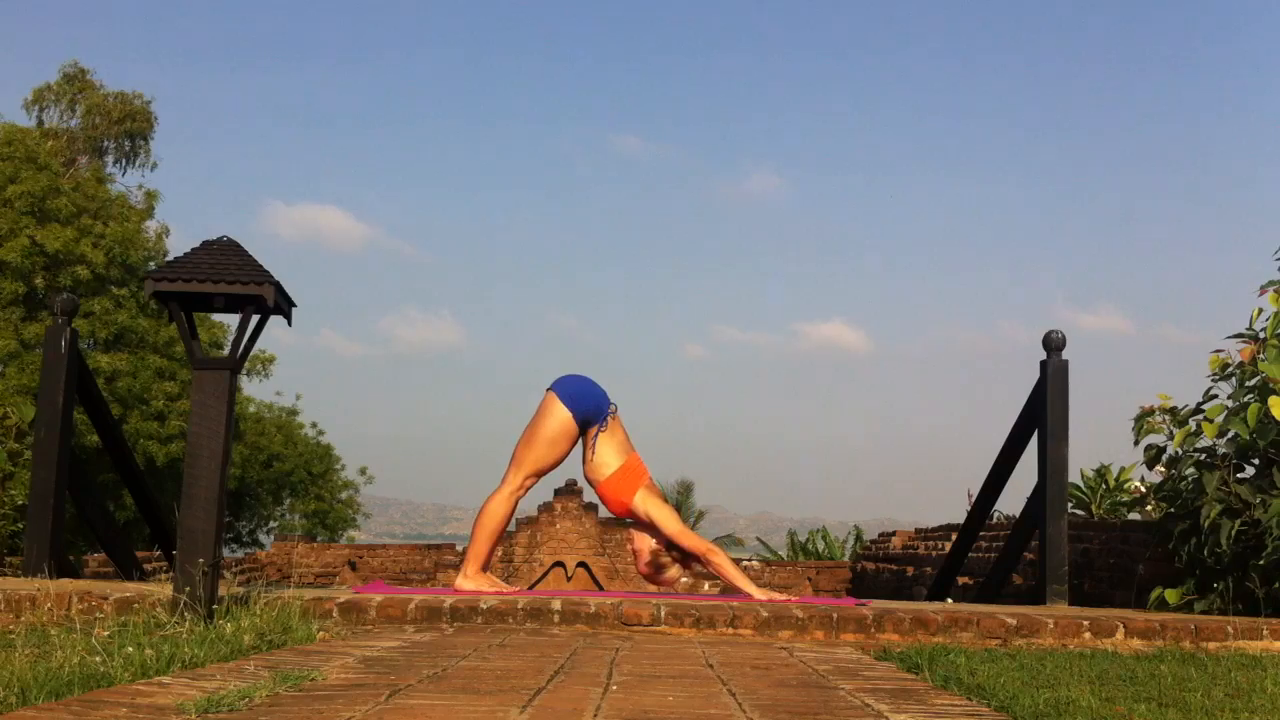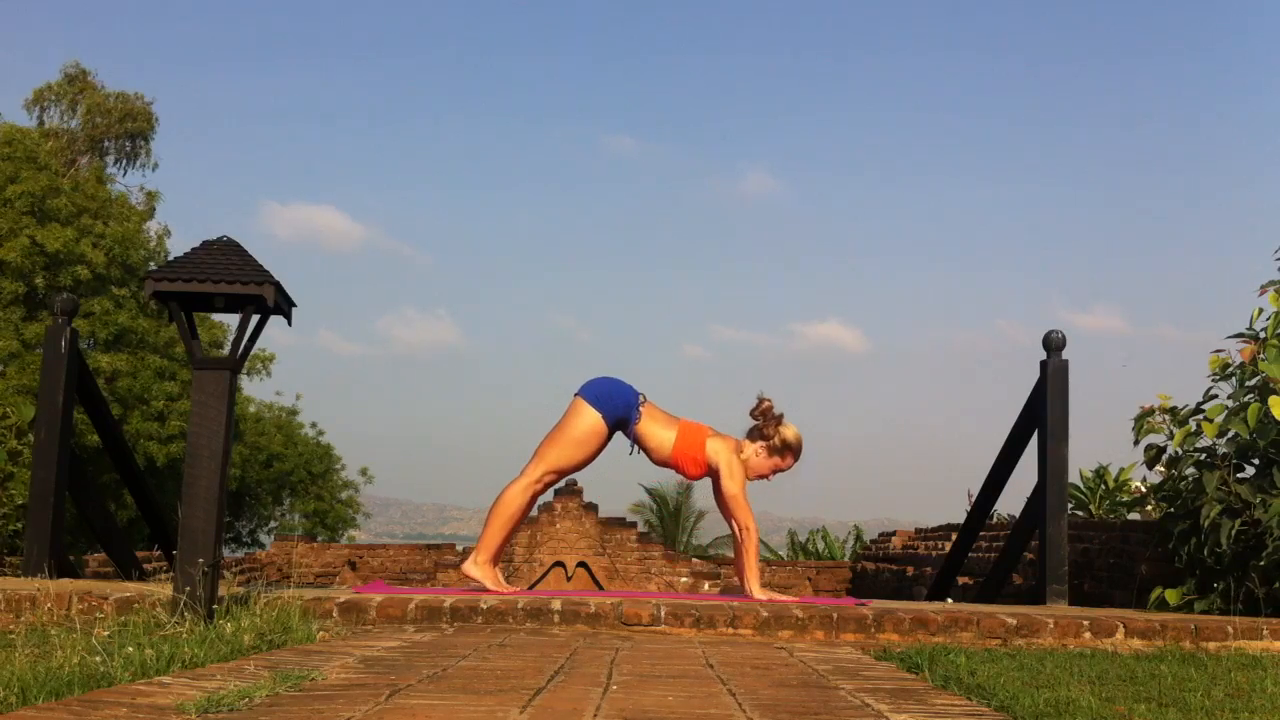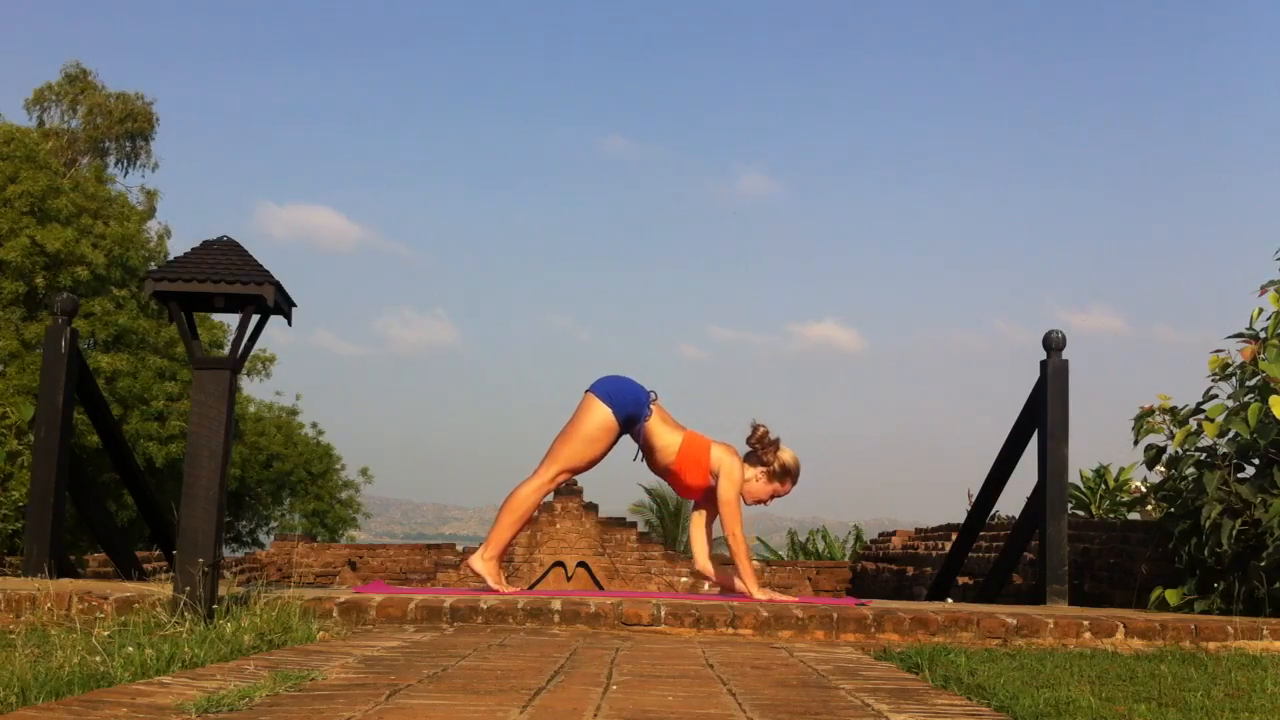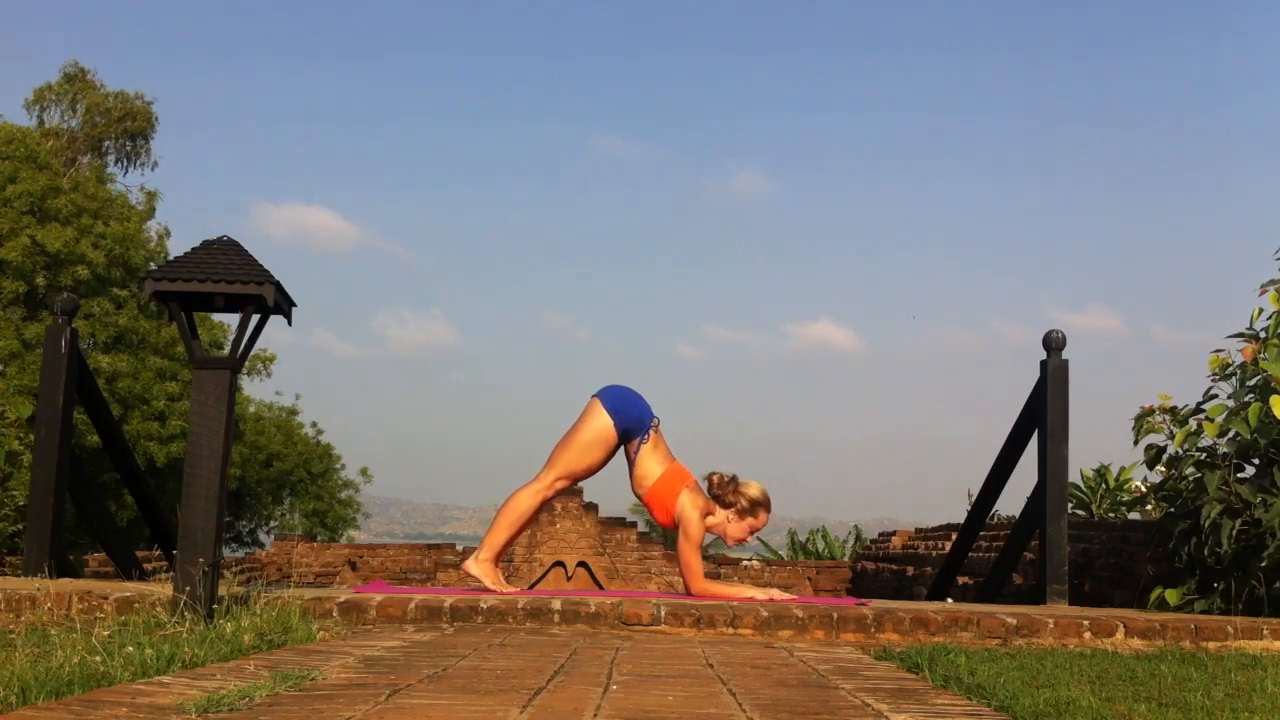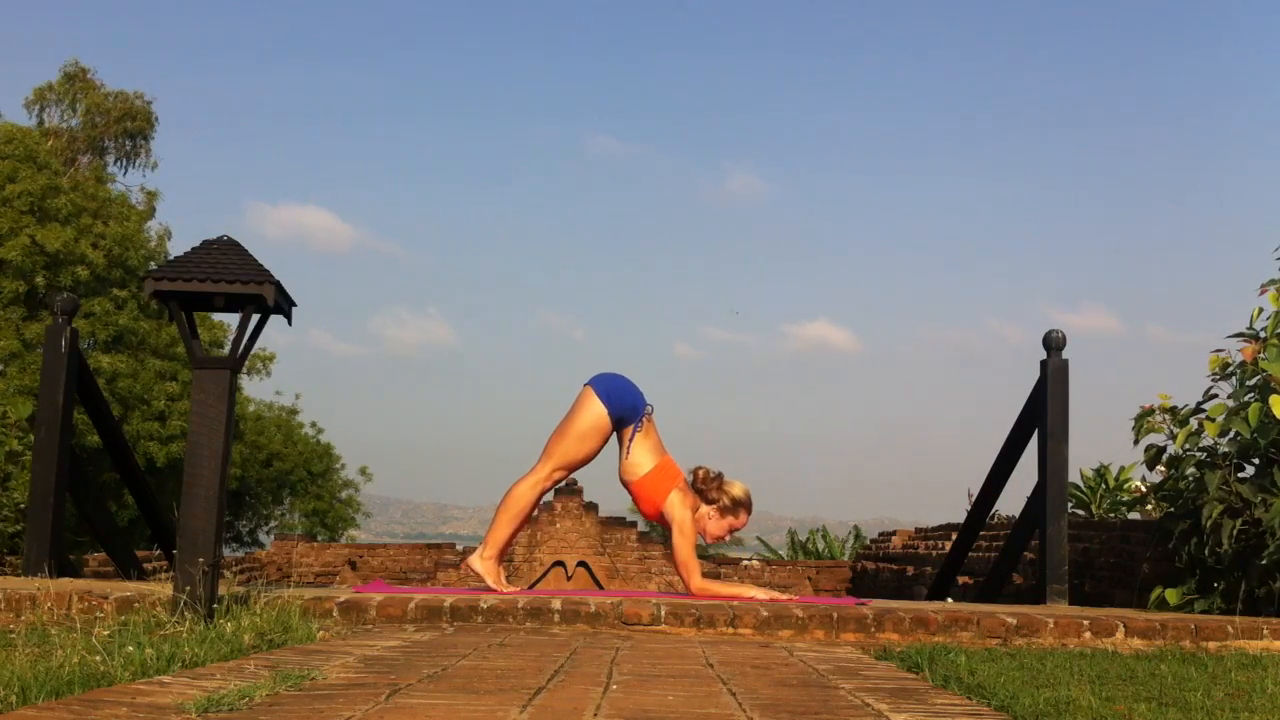
dt=1s
person 1, frame 1
left shoulder: (650, 510)
right shoulder: (650, 509)
left elbow: (705, 552)
right elbow: (707, 550)
left wrist: (752, 590)
right wrist: (754, 591)
left hip: (583, 404)
right hip: (578, 400)
left knee: (519, 485)
right knee: (515, 484)
left ankle: (479, 570)
right ankle: (470, 573)
person 1, frame 2
left shoulder: (722, 459)
right shoulder: (727, 456)
left elbow: (738, 527)
right elbow: (747, 527)
left wrist: (749, 586)
right wrist: (756, 589)
left hip: (616, 407)
right hip: (610, 401)
left knee: (541, 481)
right knee: (535, 477)
left ankle: (489, 563)
right ankle: (480, 561)
person 1, frame 3
left shoulder: (711, 489)
right shoulder: (729, 466)
left elbow: (702, 561)
right elbow: (734, 535)
left wrist: (749, 588)
right wrist: (756, 589)
left hip: (624, 407)
right hip: (619, 399)
left knee: (552, 479)
right knee: (548, 476)
left ankle: (493, 558)
right ankle: (487, 556)
person 1, frame 4
left shoulder: (699, 514)
right shoulder: (693, 512)
left elbow: (694, 583)
right elbow: (696, 586)
left wrist: (751, 592)
right wrist: (753, 591)
left hip: (626, 416)
right hip: (620, 410)
left knee: (553, 485)
right knee: (547, 482)
left ankle: (490, 560)
right ankle: (482, 558)
person 1, frame 5
left shoulder: (684, 506)
right shoulder: (682, 510)
left elbow: (693, 581)
right elbow: (696, 585)
right wrist: (751, 591)
left hip: (620, 403)
right hip: (613, 398)
left knee: (551, 477)
right knee: (545, 474)
left ankle: (493, 558)
right ankle: (486, 556)
